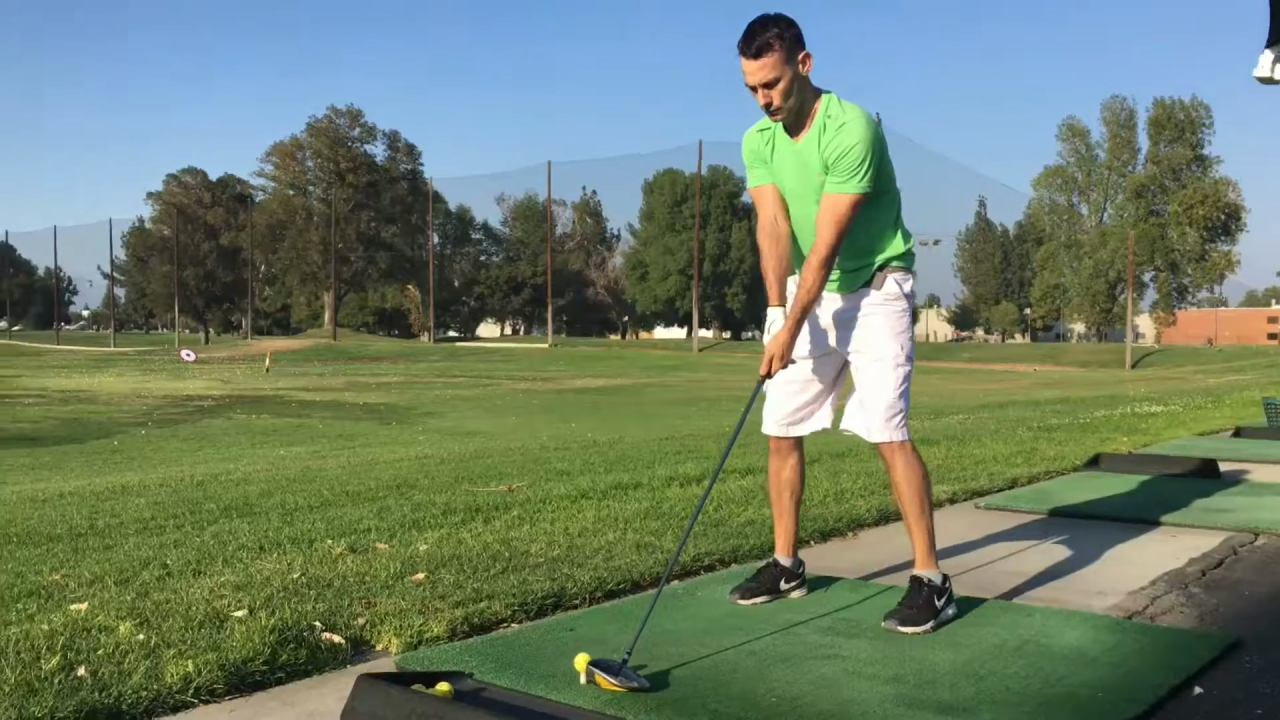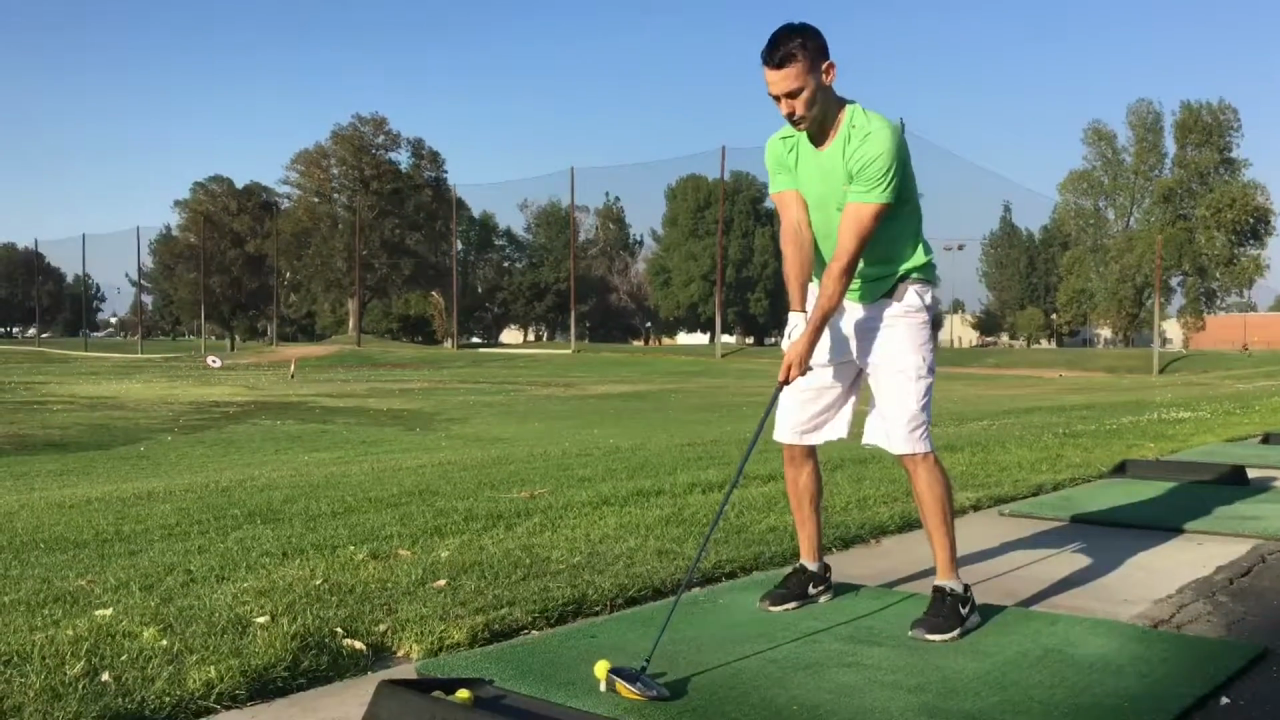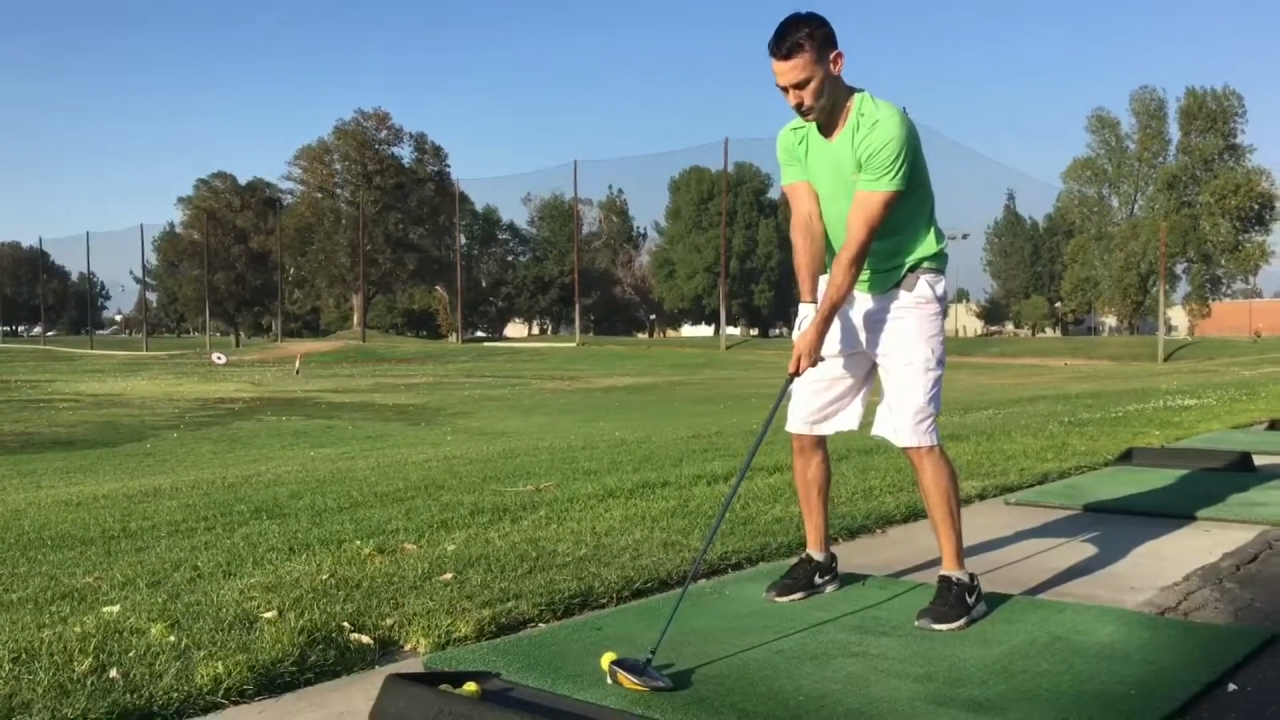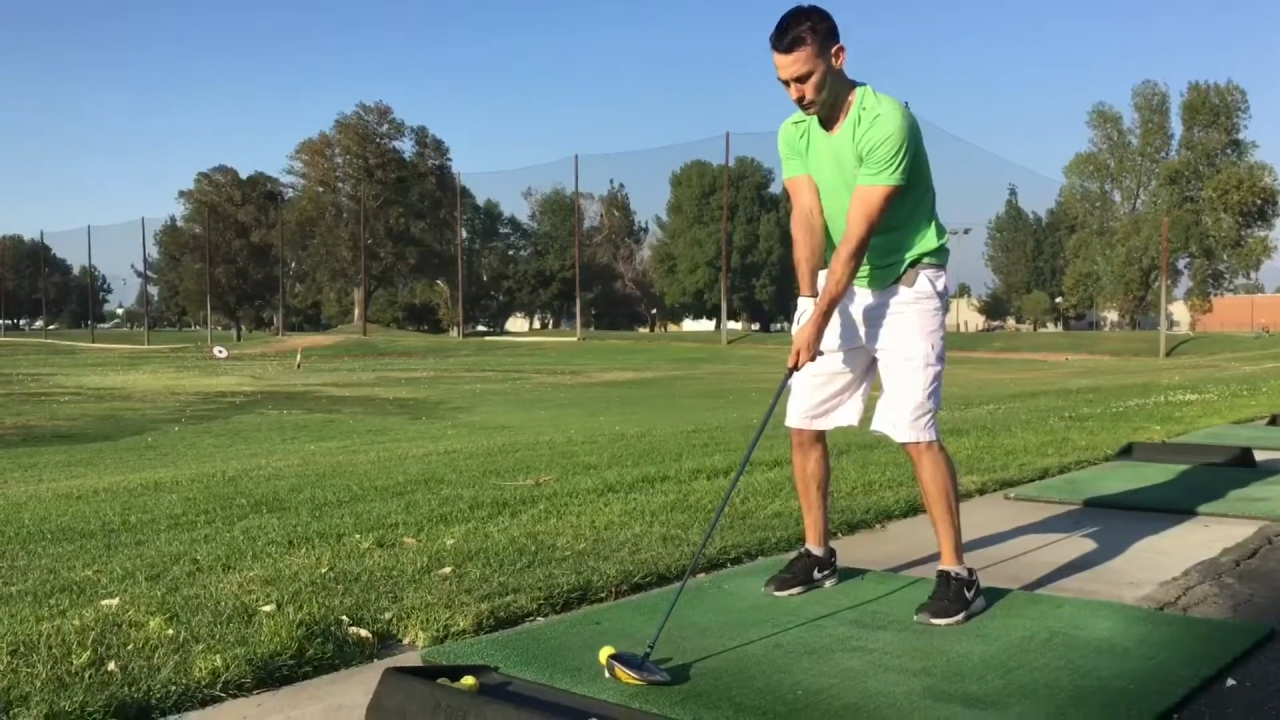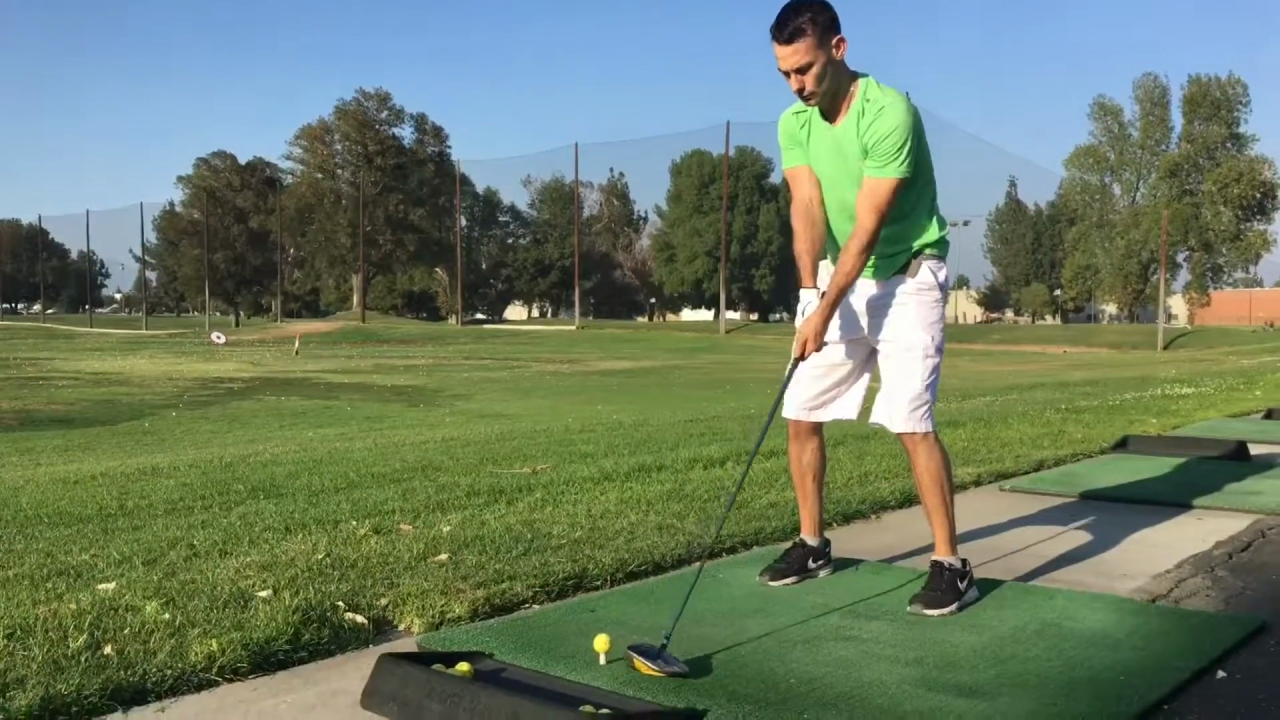
dt=0.7s
person 1, frame 1
left shoulder: (851, 129)
right shoulder: (757, 140)
left elbow: (826, 245)
right elbow: (772, 228)
left wrist: (790, 329)
right wrist: (775, 312)
left hip: (874, 291)
right hip: (809, 294)
left knee: (887, 431)
right knee: (781, 433)
left ankle: (930, 579)
right ankle: (786, 565)
person 1, frame 2
left shoulder: (875, 139)
right shoulder: (780, 147)
left elbow: (847, 253)
right elbow: (795, 233)
left wrist: (808, 336)
right wrist: (796, 318)
left hip: (893, 301)
right hip: (827, 301)
left knee: (910, 442)
right knee: (794, 440)
left ankle: (951, 589)
right ankle: (812, 568)
person 1, frame 3
left shoulder: (885, 127)
right shoulder: (791, 139)
left elbow: (857, 242)
right elbow: (806, 224)
left wrist: (819, 326)
right wrist: (808, 307)
left hip: (904, 292)
right hip: (839, 293)
left knee: (915, 434)
right knee: (805, 430)
left ankle: (957, 579)
right ankle: (818, 559)
person 1, frame 4
left shoulder: (887, 121)
right shoulder: (793, 133)
left elbow: (856, 236)
right elbow: (807, 219)
left wrist: (817, 321)
right wrist: (807, 301)
left hip: (905, 288)
right hip: (838, 289)
left knee: (914, 429)
right knee: (804, 425)
left ankle: (956, 574)
right ankle: (817, 554)
person 1, frame 5
left shoulder: (890, 113)
right shoulder: (793, 124)
left elbow: (868, 226)
right elbow: (807, 208)
left wrist: (826, 311)
right wrist: (809, 293)
left hip: (907, 278)
right hip: (837, 280)
left knee: (911, 421)
right knee: (801, 416)
left ankle: (950, 564)
right ankle: (812, 543)
